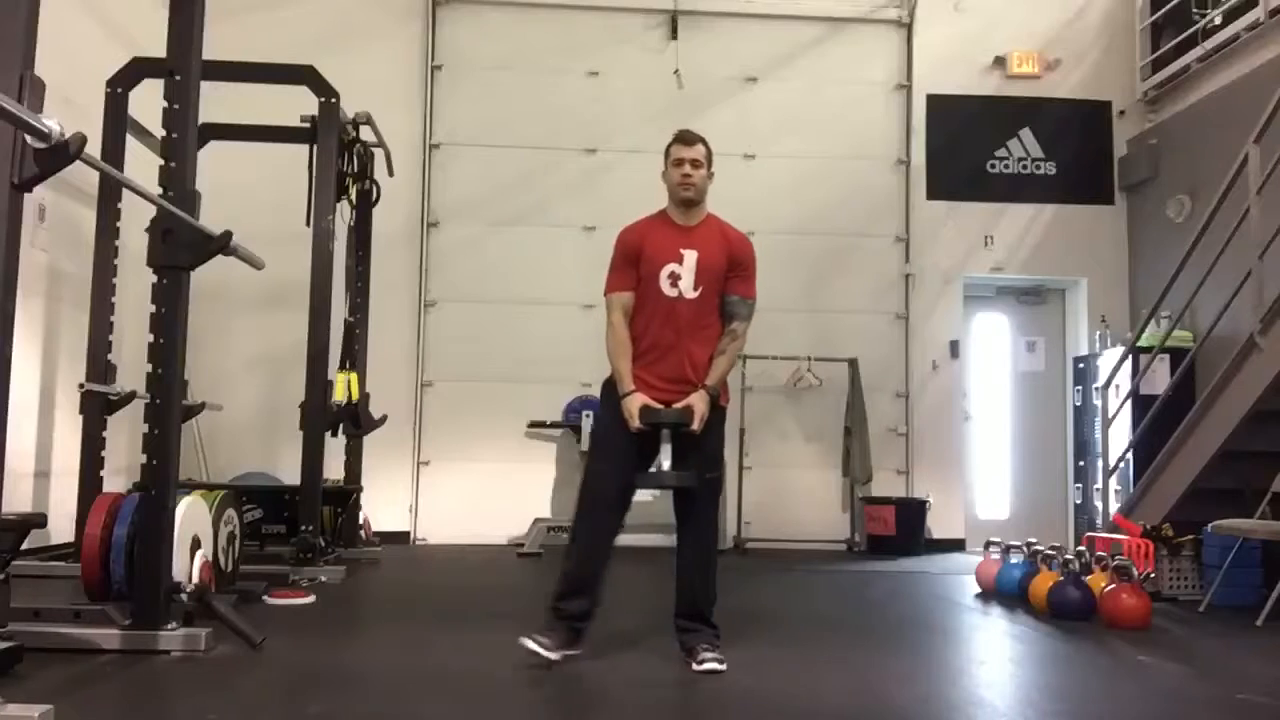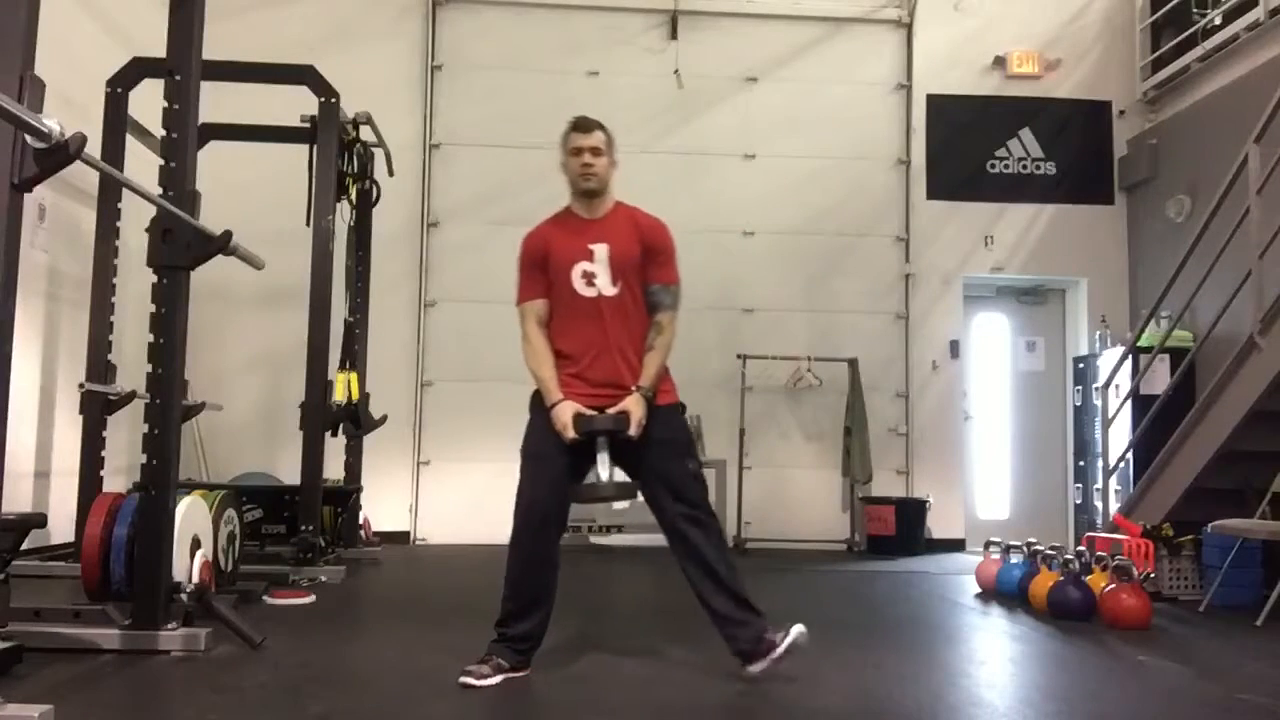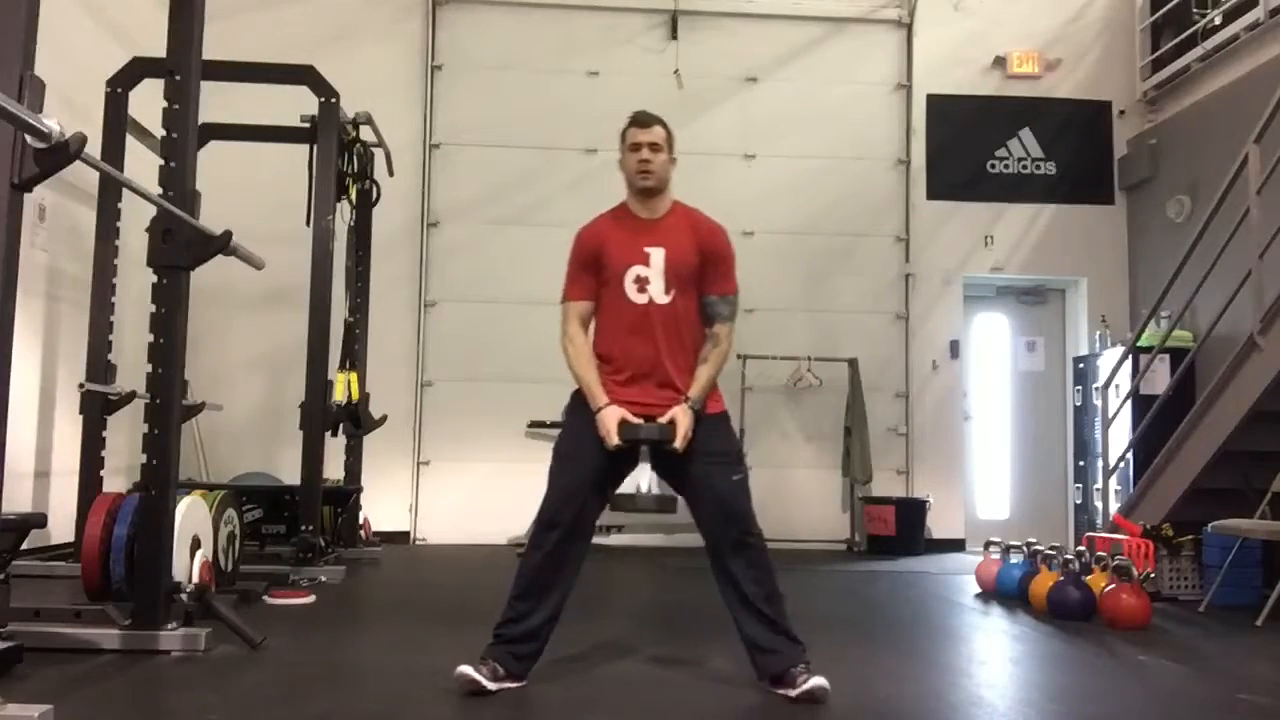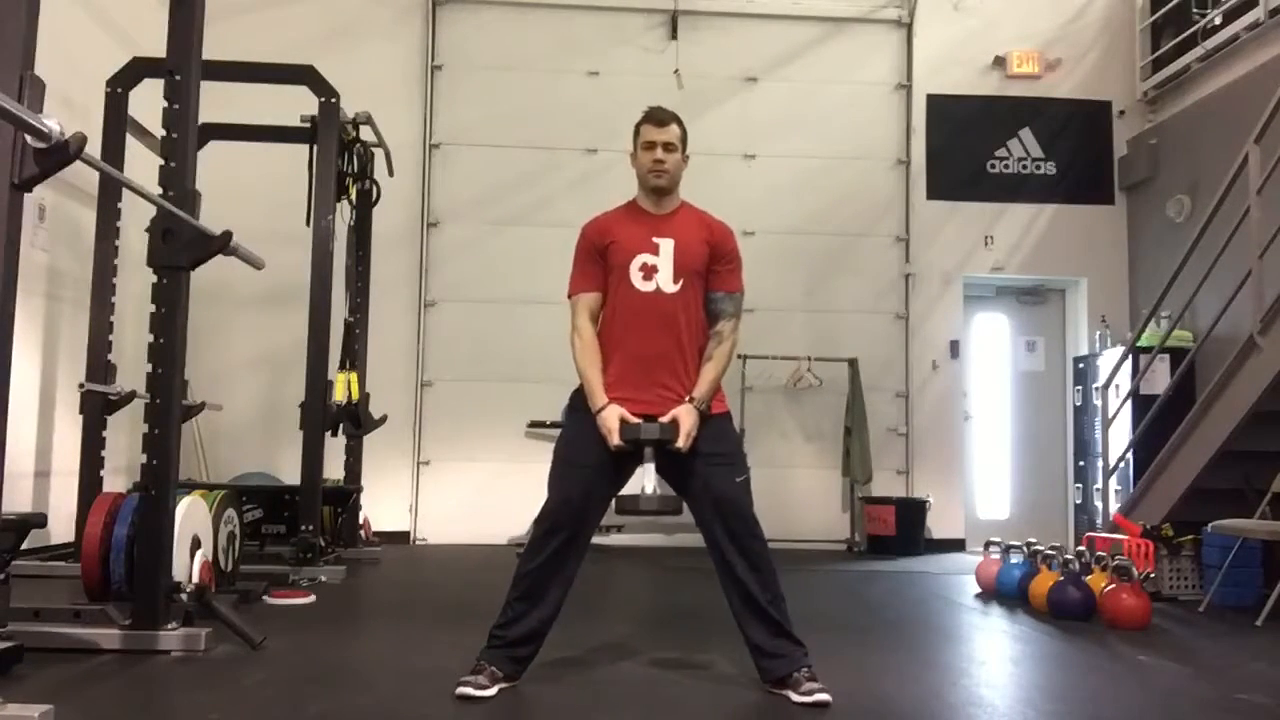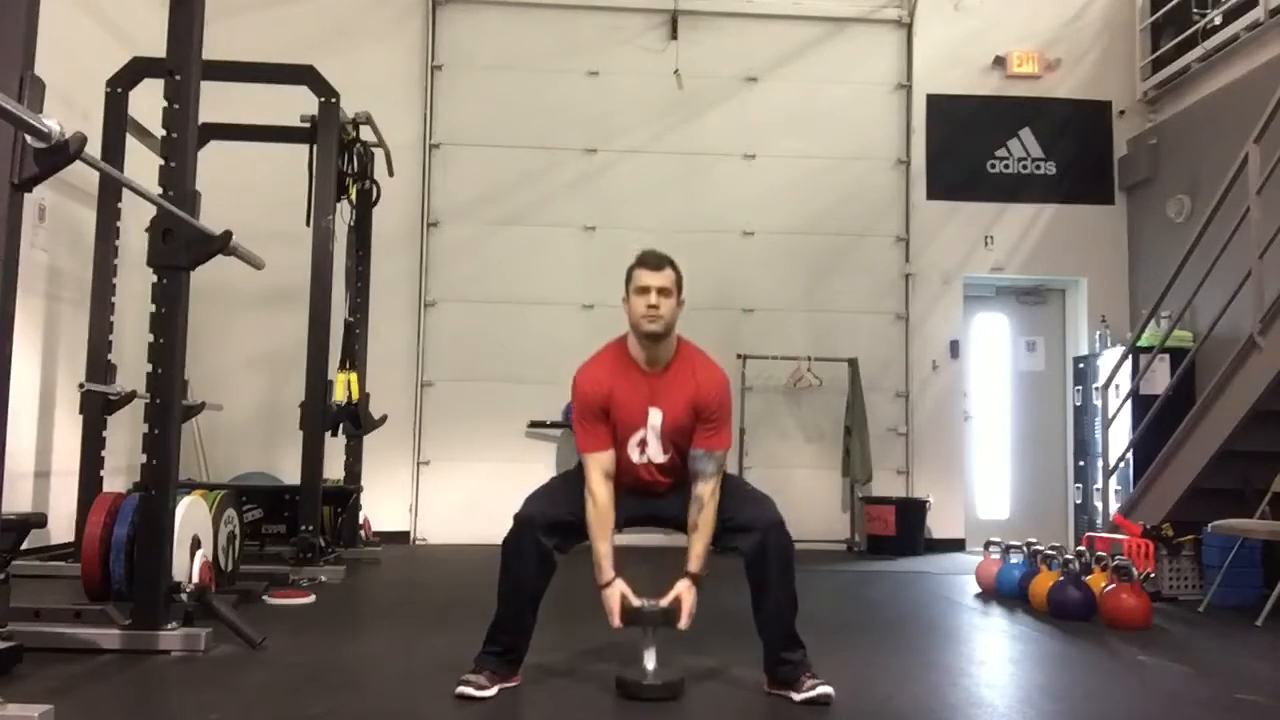
dt=1s
person 1, frame 1
left shoulder: (736, 246)
right shoulder: (635, 238)
left elbow: (737, 327)
right elbow: (619, 317)
left wrist: (707, 392)
right wrist: (629, 390)
left hip: (700, 401)
right hip: (632, 394)
left knee: (699, 519)
right knee: (598, 507)
left ankle: (698, 634)
right ankle: (566, 626)
person 1, frame 2
left shoulder: (649, 231)
right shoulder: (540, 241)
left elbow: (664, 321)
right elbow: (534, 328)
left wrist: (642, 394)
right wrist: (556, 400)
left hip: (646, 400)
right hip: (564, 405)
left knee: (690, 515)
right knee: (535, 522)
left ankle: (749, 636)
right ankle: (512, 649)
person 1, frame 3
left shoulder: (707, 235)
right shoulder: (594, 237)
left elbow: (721, 329)
right elbow: (573, 329)
left wrist: (691, 405)
right wrist: (601, 406)
left hip: (693, 408)
right hip: (606, 408)
left knee: (735, 529)
right knee: (559, 526)
left ankle: (783, 664)
right ankle: (508, 658)
person 1, frame 4
left shoulder: (714, 235)
right shoulder: (600, 231)
left elbow: (725, 327)
right elbow: (583, 323)
left wrist: (697, 404)
right wrist: (601, 405)
left hip: (696, 412)
right hip: (607, 408)
left knee: (737, 532)
right knee: (559, 528)
left ankle: (786, 666)
right ankle: (501, 659)
person 1, frame 5
left shoulder: (709, 381)
right shoulder: (594, 379)
left elbow: (705, 485)
right elbow: (599, 481)
left wrist: (691, 576)
right wrist: (607, 578)
left hip: (682, 485)
right hip: (617, 485)
left knee: (766, 528)
right knee: (532, 524)
left ankle: (788, 670)
right ankle: (498, 663)
